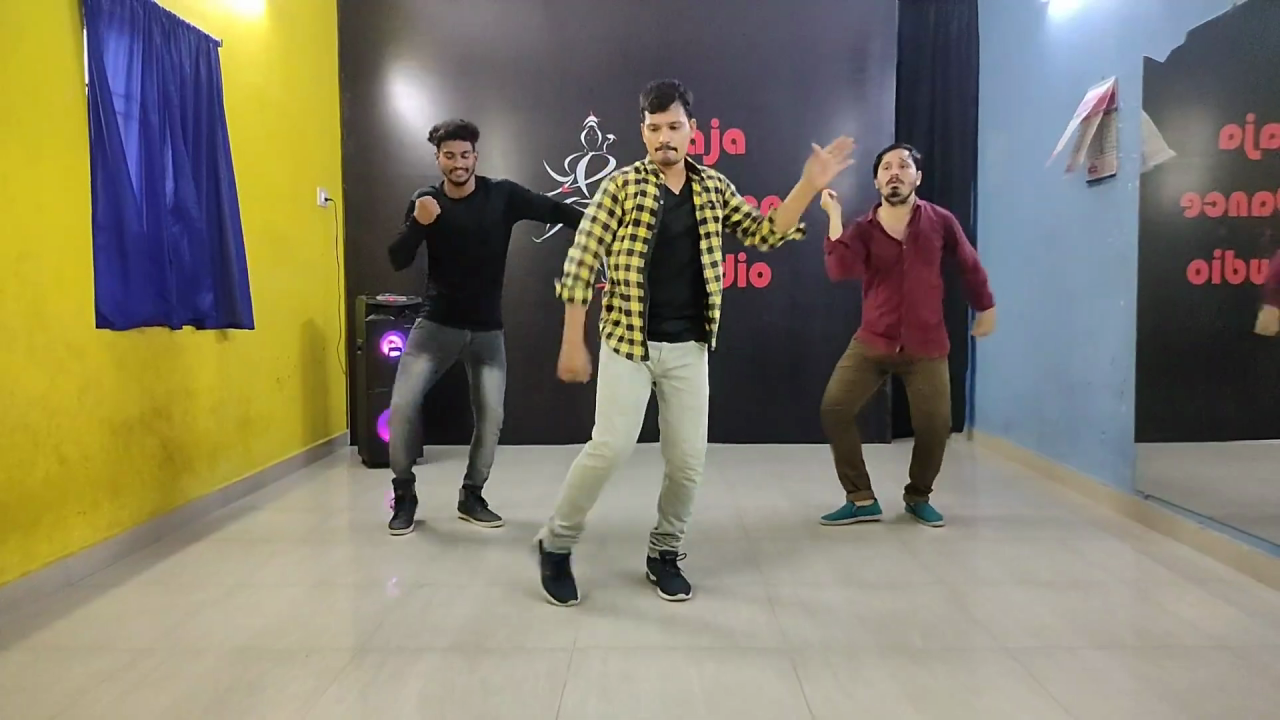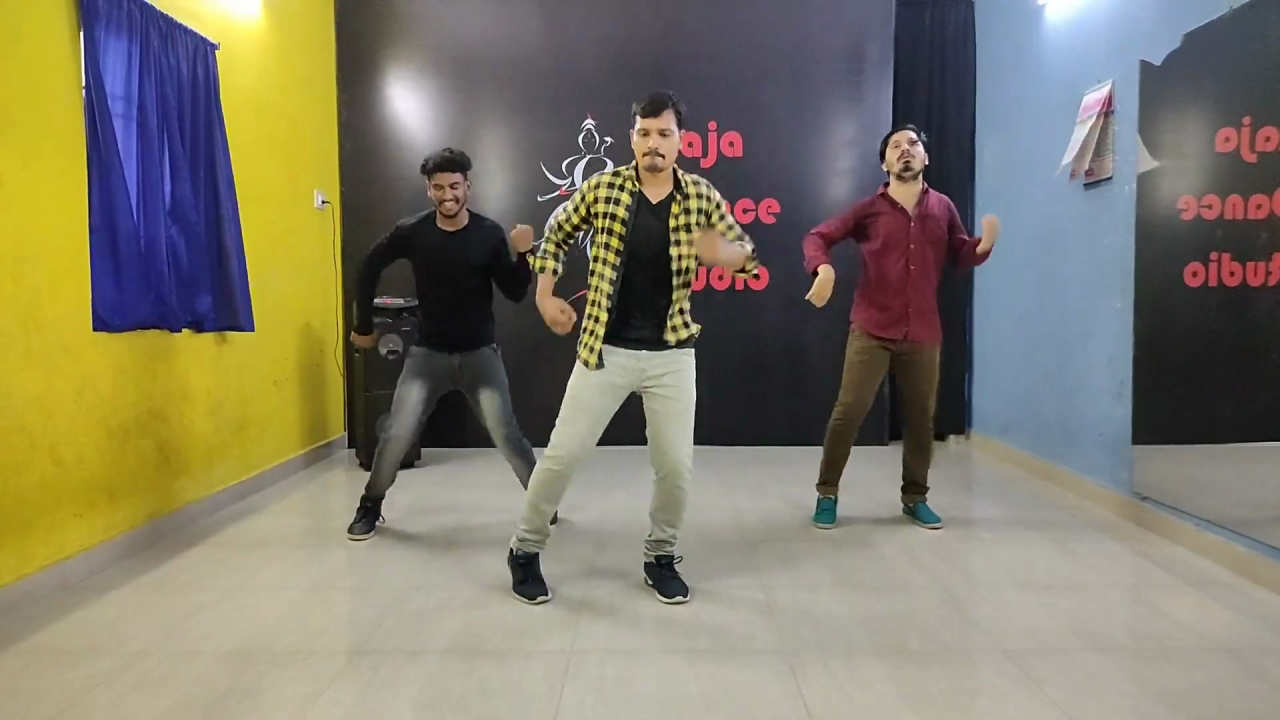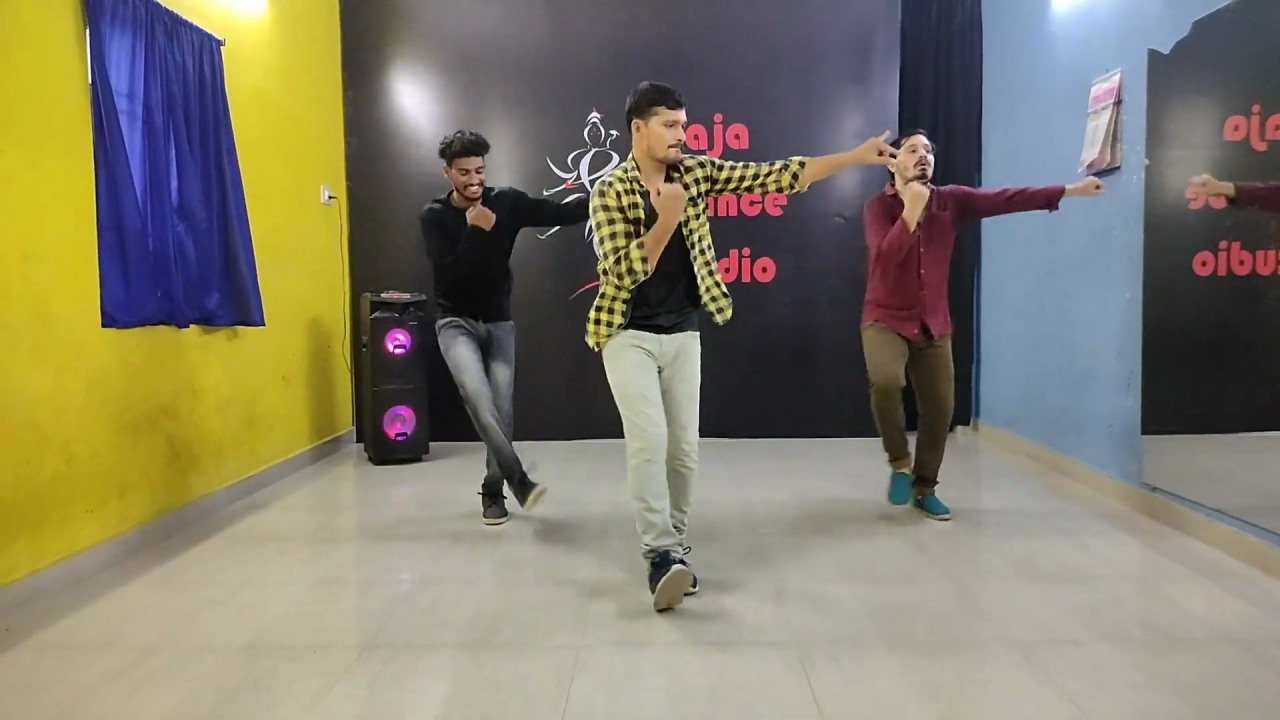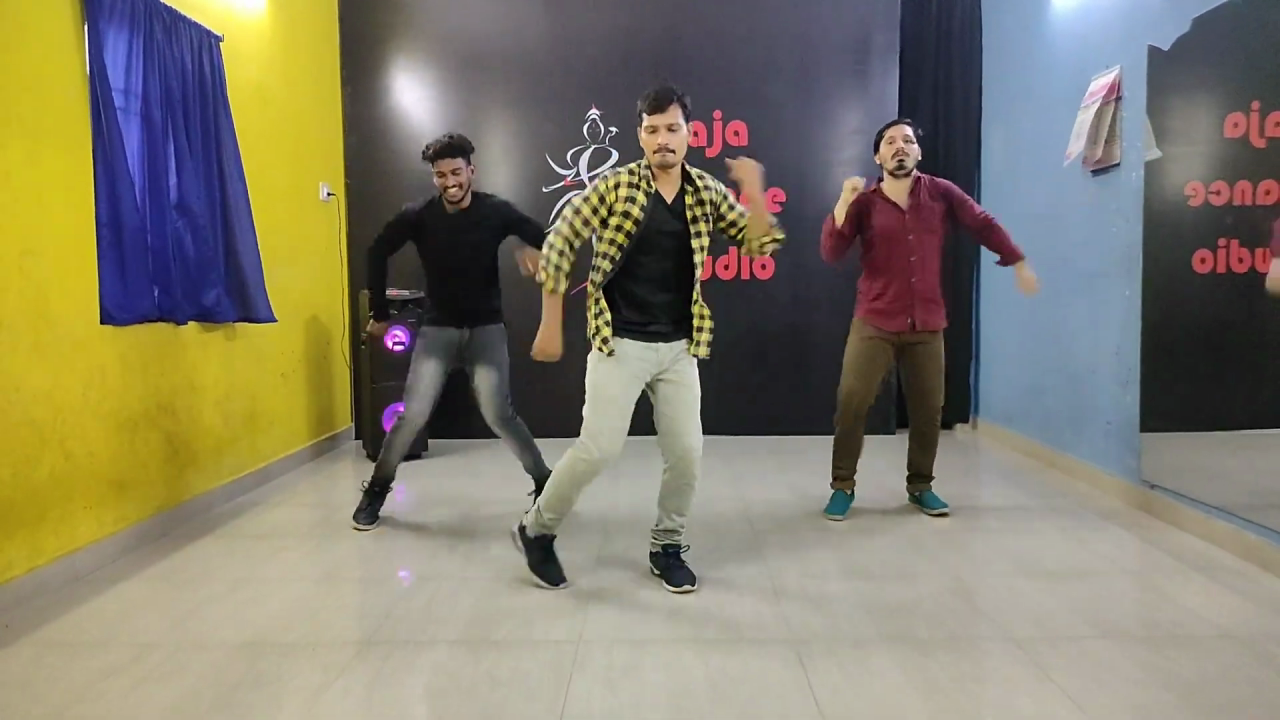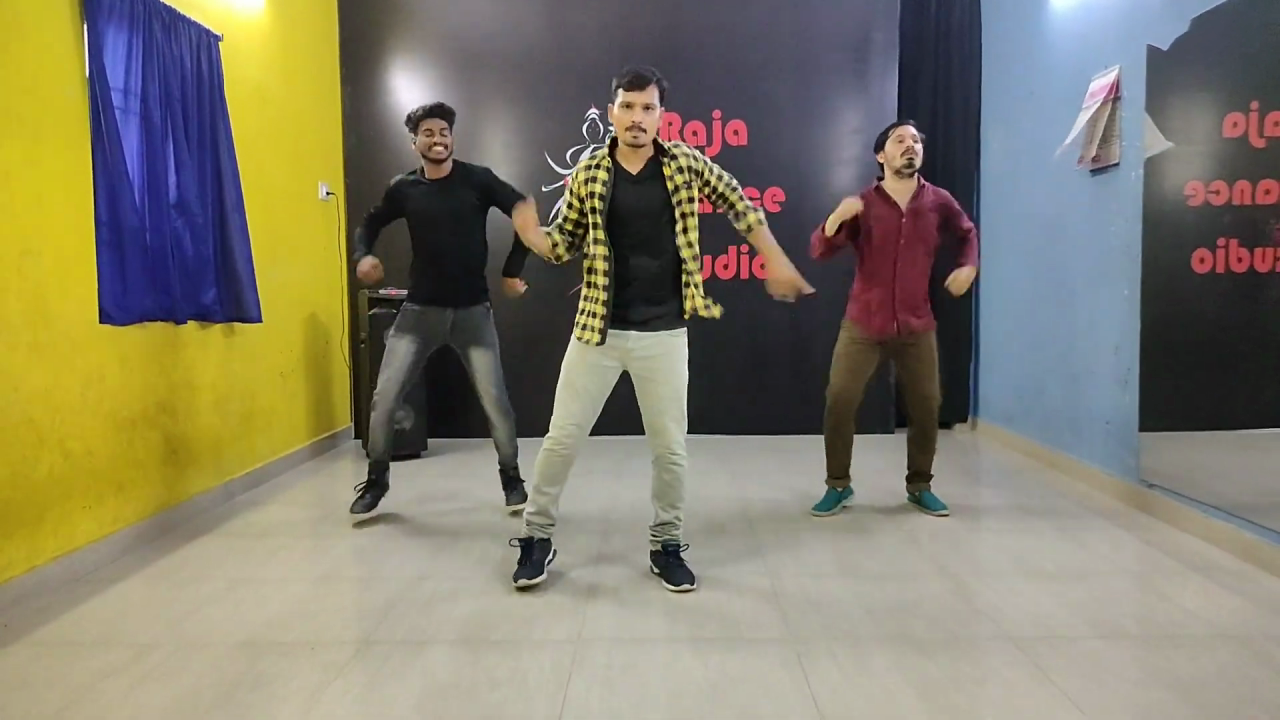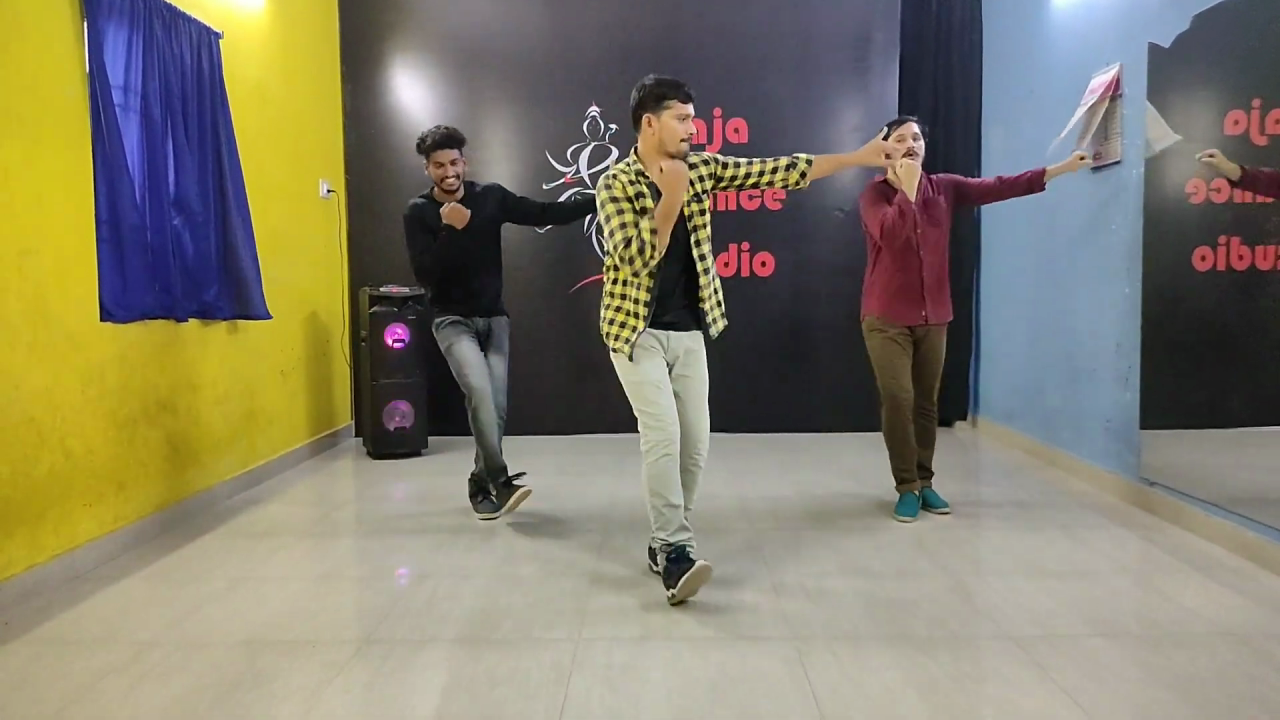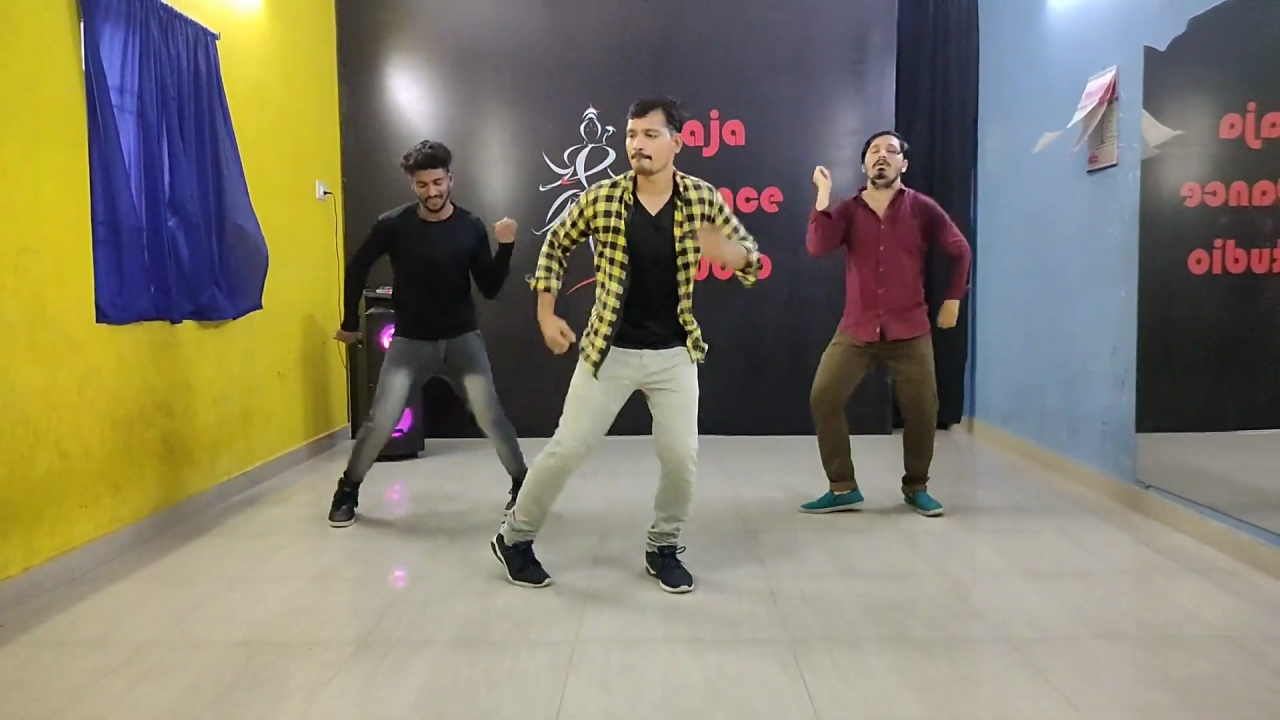
dt=0.7s
person 1, frame 1
left shoulder: (715, 188)
right shoulder: (621, 187)
left elbow: (769, 234)
right elbow: (581, 264)
left wrist: (810, 185)
right wrist: (572, 342)
left hip: (689, 347)
right hip: (628, 342)
left knee: (688, 462)
right knee: (608, 450)
left ankle: (663, 554)
right ankle: (555, 544)
person 1, frame 2
left shoulder: (701, 198)
right shoulder: (602, 188)
left elbow: (743, 252)
right elbow: (556, 237)
left wrist: (725, 252)
right wrist: (545, 295)
left hip: (671, 355)
right hip: (605, 351)
left knee: (675, 466)
right knee: (562, 454)
left ankle: (660, 557)
right ankle: (526, 550)
person 1, frame 3
left shoulder: (694, 171)
right shoulder: (611, 189)
left elbow: (773, 176)
right elbow: (628, 270)
left wrist: (856, 156)
right wrist: (667, 221)
left hip: (682, 334)
right hip: (628, 333)
left knee: (684, 448)
right knee: (649, 437)
left ankle: (671, 545)
right ankle: (661, 557)
person 1, frame 4
left shoulder: (706, 190)
right shoulder: (615, 186)
left elbow: (759, 245)
right elbow: (559, 244)
left wrist: (754, 193)
right wrist: (549, 324)
left hip: (678, 348)
right hip: (619, 344)
left knee: (687, 456)
right knee: (599, 450)
left ankle: (666, 546)
right ankle: (538, 531)
person 1, frame 5
left shoulder: (686, 164)
right shoulder: (590, 173)
left elbow: (741, 207)
right elbow: (561, 243)
left wrist: (775, 259)
right wrist: (541, 240)
left hip: (663, 333)
right hip: (598, 331)
left knee: (669, 447)
right knee: (563, 436)
left ankle: (666, 545)
right ankle: (536, 537)
person 1, frame 6
left shoulder: (700, 167)
right shoulder: (616, 183)
left elbow: (777, 171)
right elbow: (636, 262)
left wrist: (858, 158)
right wrist: (671, 200)
left hip: (688, 333)
right hip: (636, 332)
left knee: (693, 445)
right knee: (663, 438)
left ankle: (666, 544)
right ankle: (674, 552)
person 1, frame 7
left shoulder: (702, 197)
right shoulder: (601, 198)
left elbow: (748, 252)
right elbow: (555, 247)
left wrist: (727, 251)
right wrist: (546, 315)
left hip: (674, 352)
right hip: (611, 350)
left knee: (680, 457)
right knee: (566, 451)
left ankle: (663, 548)
right ankle: (515, 537)
person 2, frame 1
left shoulder: (504, 194)
right shoulder: (425, 200)
left elbow: (562, 213)
right elbow: (397, 259)
right wrist: (418, 225)
left hip: (486, 330)
right hip: (436, 326)
left knee: (491, 417)
right knee: (402, 406)
left ankle: (471, 496)
right ankle: (404, 495)
person 2, frame 2
left shoulder: (490, 234)
right shoulder: (411, 232)
left elbow: (514, 294)
right elbow: (371, 266)
left wrist: (521, 256)
right wrist: (363, 323)
left hip: (479, 352)
right hip: (429, 353)
left knee: (506, 437)
right knee: (396, 436)
right ankle: (369, 508)
person 2, frame 3
left shoulder: (507, 202)
right shoulder: (434, 216)
left elbow: (561, 215)
right elbow: (445, 276)
right wrist: (475, 232)
left hip: (499, 322)
right hip: (456, 321)
left knee: (501, 407)
right knee: (477, 393)
left ankle: (492, 489)
right ankle: (518, 479)
person 2, frame 4
left shoulder: (495, 211)
right shoulder: (418, 215)
left elbow: (540, 237)
right elbow: (378, 254)
left wrist: (537, 254)
right wrist: (379, 312)
left hip: (486, 329)
right hip: (438, 330)
left knee: (497, 414)
right knee: (414, 416)
left ankle: (544, 485)
right ankle: (375, 492)
person 2, frame 5
left shoulder: (477, 180)
right shoulder: (404, 188)
left elbow: (526, 214)
right elbow: (369, 225)
left wrist: (513, 270)
right wrist: (363, 255)
left hip: (471, 309)
right hip: (420, 309)
left knee: (493, 396)
right knee: (385, 394)
left ankle: (511, 477)
right ankle: (374, 482)
person 2, frame 6
left shoulder: (491, 196)
right shoulder: (418, 212)
left elbow: (544, 214)
right elbow: (425, 274)
left wrist: (600, 201)
right wrist: (450, 230)
left hip: (493, 318)
right hip: (452, 319)
left knee: (495, 405)
right knee: (480, 391)
left ankle: (481, 484)
right ankle: (502, 481)
person 2, frame 7
left shoulder: (470, 226)
right shoulder: (391, 225)
left elbow: (490, 288)
right elbow: (357, 265)
left wrist: (504, 247)
right wrist: (349, 321)
left hip: (461, 339)
right hip: (411, 341)
left knee: (490, 418)
right knee: (380, 423)
left ankle: (523, 483)
right ankle: (346, 495)
person 3, frame 1
left shoulder: (940, 221)
right shoulder: (864, 228)
left elbow: (968, 262)
right elbow: (840, 271)
left wrist: (987, 305)
right wrist: (834, 218)
left hip: (927, 346)
right hip: (872, 343)
left knee: (935, 426)
right knee: (836, 411)
left ankle: (918, 497)
right ankle: (861, 499)
person 3, frame 2
left shoulder: (942, 208)
right shoulder: (867, 209)
left elbow: (962, 256)
right elbow: (816, 238)
left wrist: (986, 243)
right wrist: (823, 270)
left hip: (922, 333)
right hip: (872, 330)
left knee: (920, 417)
right knee: (849, 410)
left ankle: (914, 497)
right ankle: (827, 492)
person 3, frame 3
left shoulder: (952, 200)
right shoulder: (879, 207)
left elbow: (1008, 199)
right elbow: (885, 256)
left wrist: (1071, 189)
right wrist: (911, 213)
left hip: (933, 326)
right hip: (884, 322)
left knee: (939, 410)
right knee: (885, 382)
left ankle: (925, 484)
right ankle: (899, 464)
person 3, frame 4
left shoulder: (940, 192)
right shoulder: (863, 202)
left elbow: (983, 223)
right elbow: (831, 252)
left wrist: (1018, 262)
right wrist: (842, 207)
left hip: (927, 324)
right hip: (875, 322)
left knee: (928, 408)
right knee: (852, 400)
left ankle: (920, 486)
right ankle: (842, 487)
person 3, frame 5
left shoulder: (939, 201)
right shoulder: (864, 203)
left elbow: (967, 236)
right elbow: (822, 250)
left wrist: (968, 266)
right wrist: (836, 221)
left hip: (916, 325)
right hip: (865, 322)
left knee: (926, 407)
right knee: (840, 398)
left ankle: (919, 486)
right ankle: (838, 483)
person 3, frame 6
left shoulder: (944, 188)
right shoulder: (874, 194)
left elbow: (997, 187)
right elbow: (893, 238)
left wrist: (1058, 169)
right wrist: (906, 189)
left hip: (932, 317)
right hip: (886, 317)
left knee: (926, 401)
right knee: (898, 398)
left ankle: (923, 480)
right ankle: (907, 487)
person 3, frame 7
left shoulder: (922, 208)
right shoulder: (849, 211)
left elbow: (957, 248)
right elbow: (819, 246)
left wrist: (953, 299)
right wrist: (823, 197)
left hip: (910, 332)
right hip: (857, 330)
left knee: (922, 410)
right knee: (824, 397)
left ankle: (916, 487)
right ankle: (843, 487)
